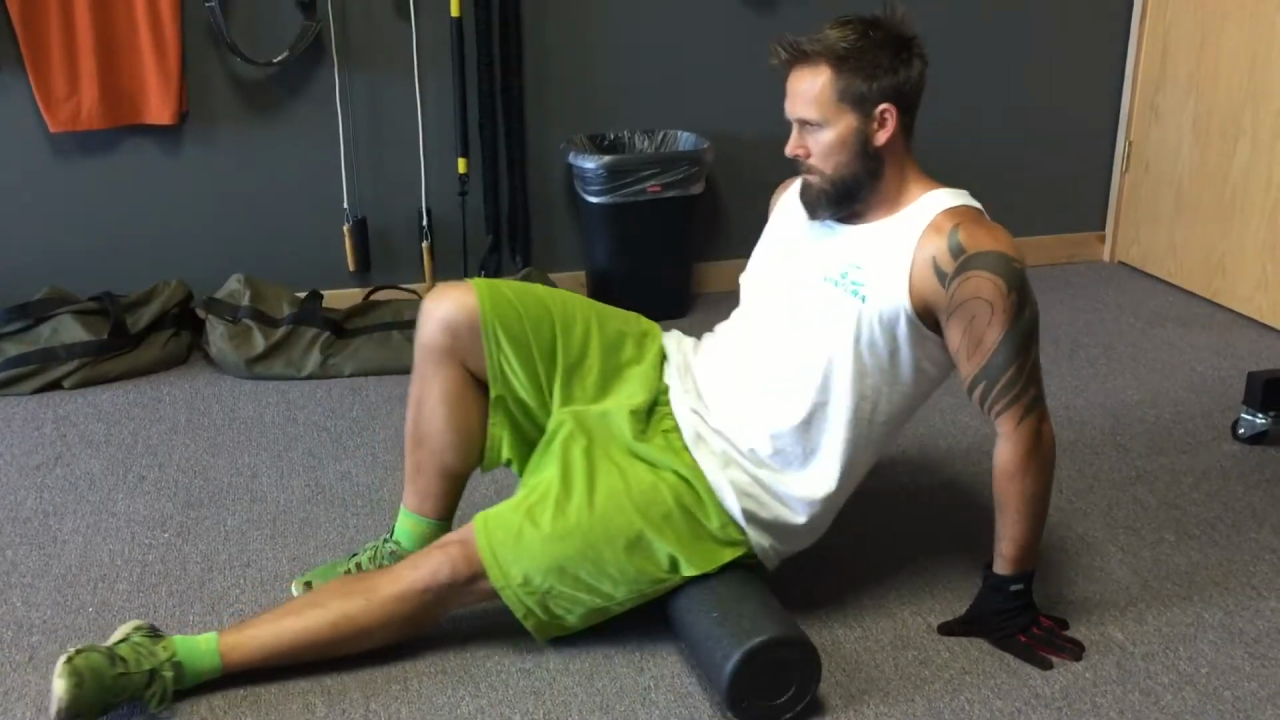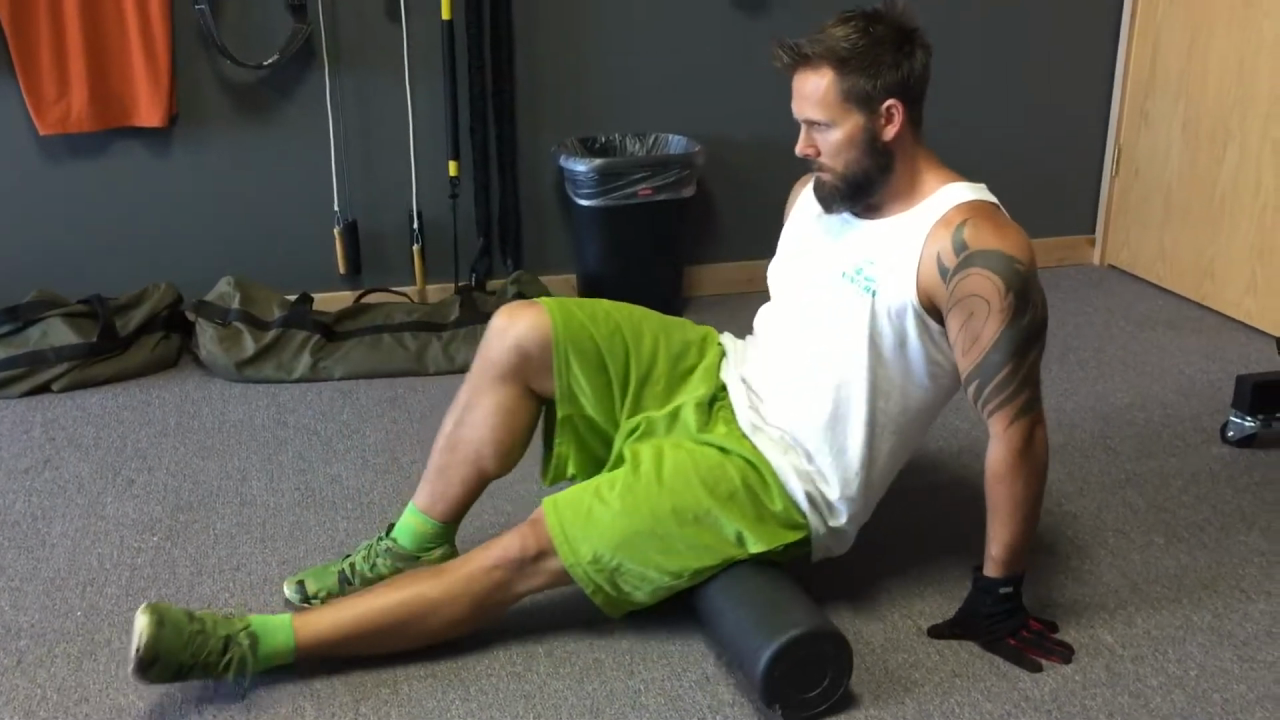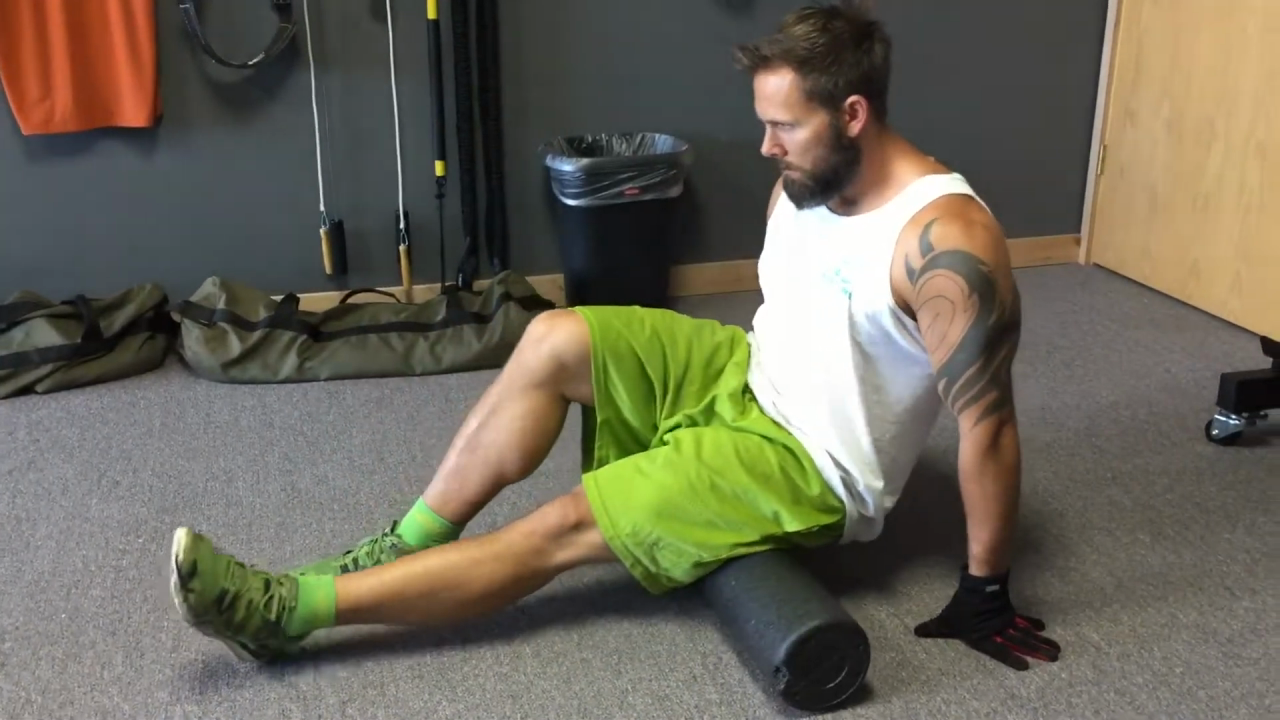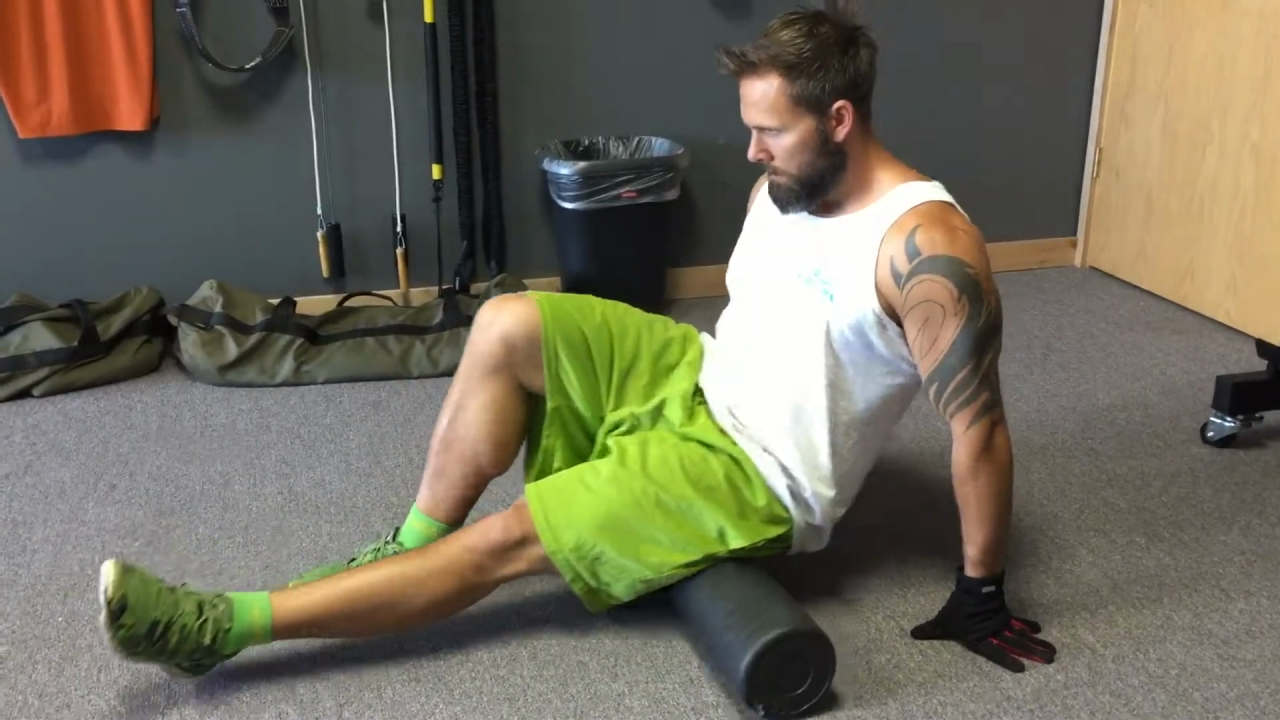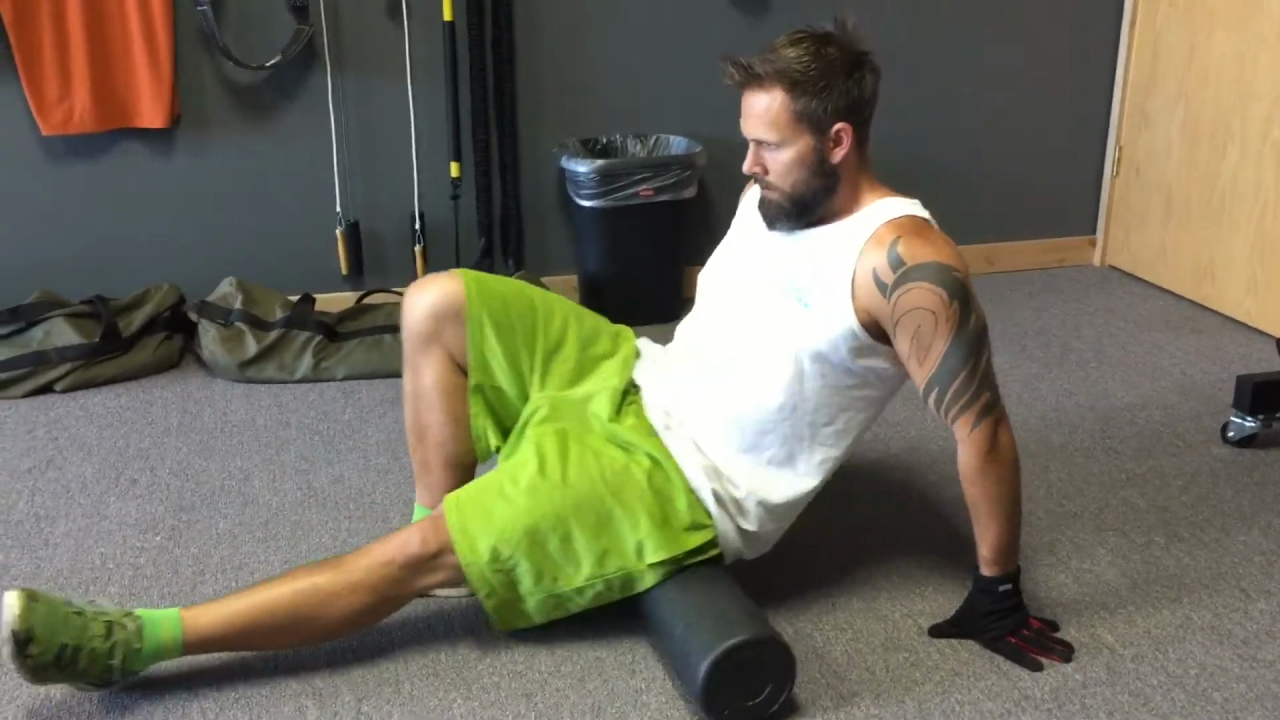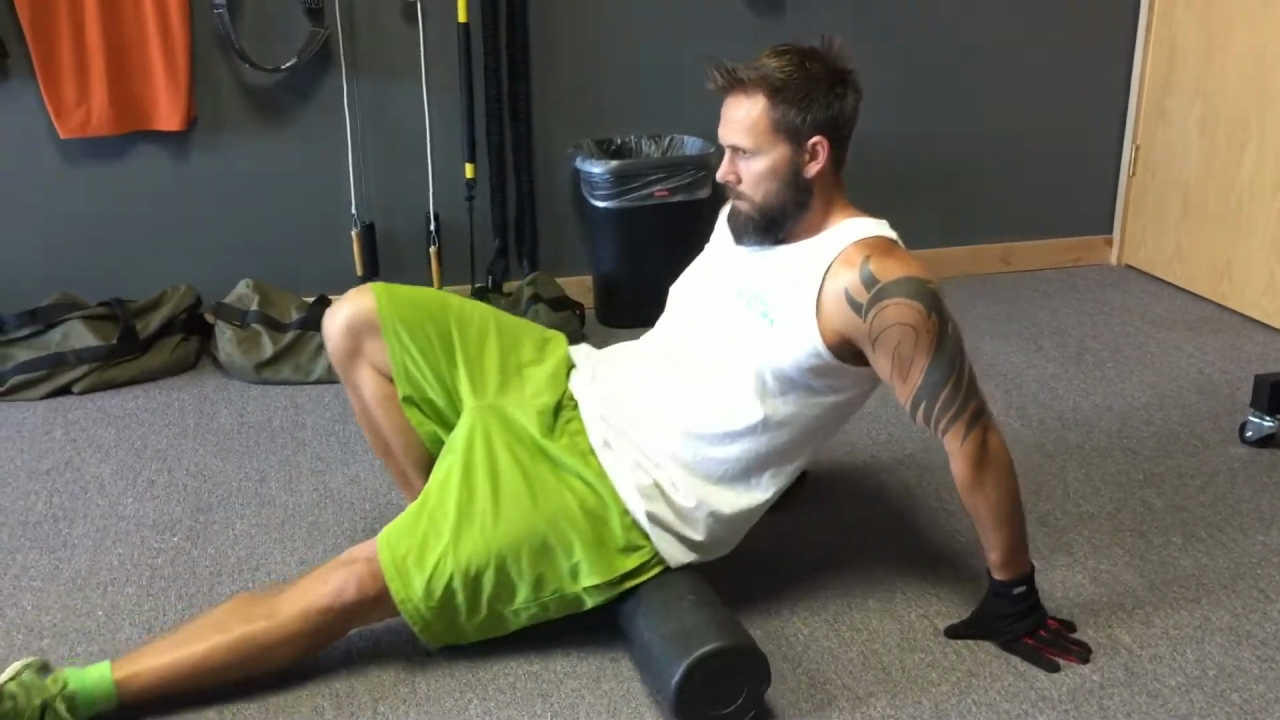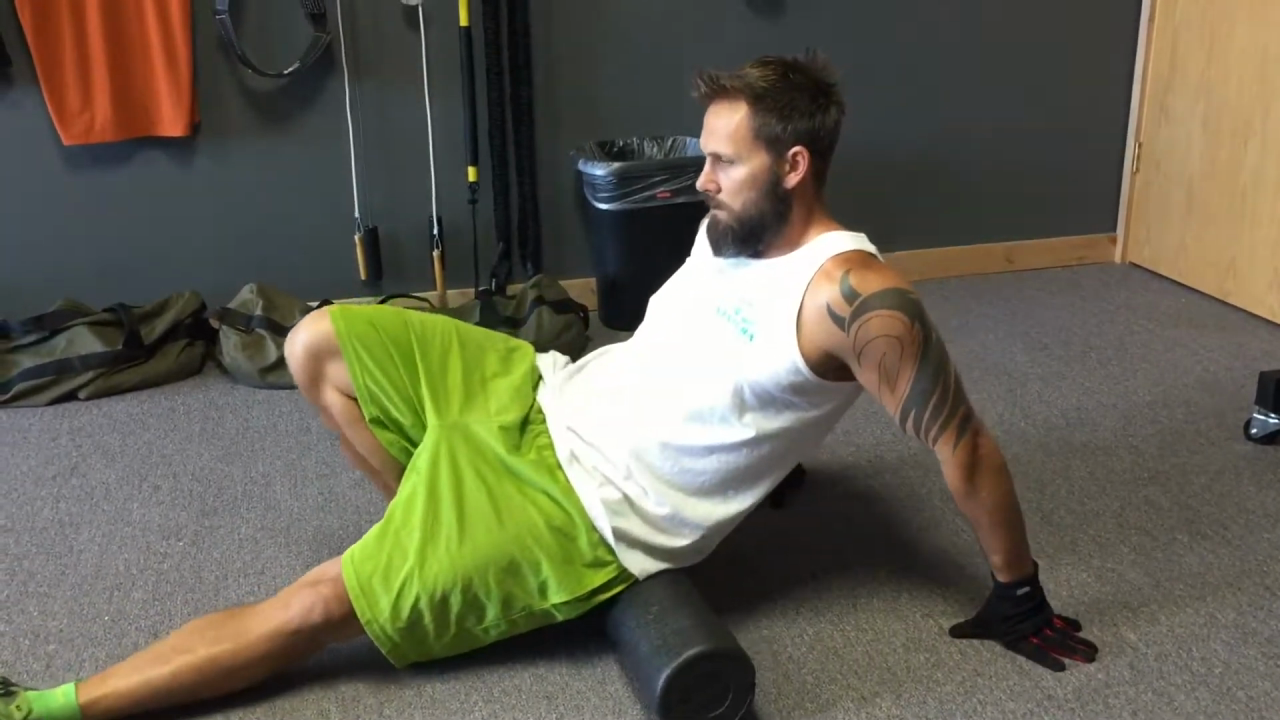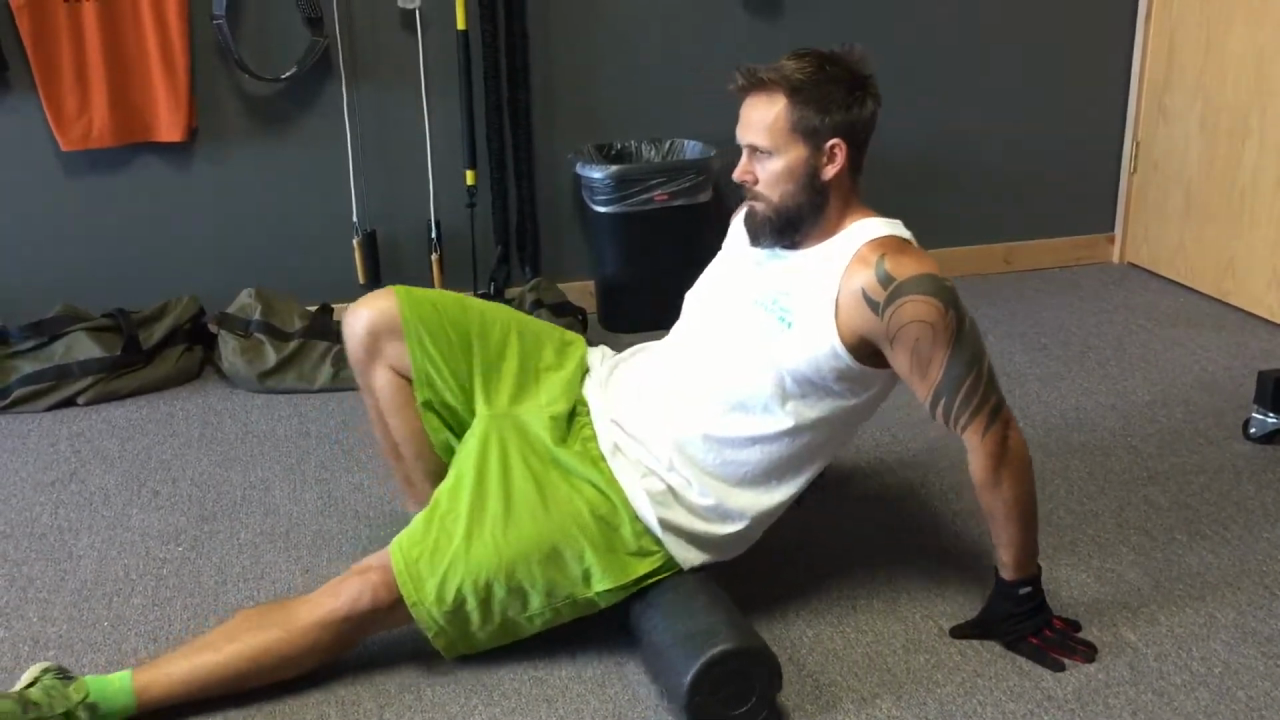
dt=0.4s
person 1, frame 1
left shoulder: (958, 252)
right shoulder: (802, 197)
left elbow: (1022, 424)
left wrist: (1009, 593)
left hip: (717, 487)
right hip: (670, 381)
left knee: (460, 570)
right knee: (455, 316)
right ankle: (406, 542)
person 1, frame 2
left shoulder: (969, 246)
right shoulder: (819, 192)
left elbow: (1016, 426)
left wrist: (999, 596)
left hip: (777, 479)
right hip: (722, 383)
left knee: (526, 554)
right knee: (521, 333)
left ankle: (251, 643)
right ankle: (407, 550)
person 1, frame 3
left shoulder: (943, 241)
right shoulder: (803, 183)
left elbow: (988, 426)
left wrist: (985, 595)
left hip: (811, 469)
right hip: (749, 379)
left knee: (566, 529)
right knee: (556, 343)
left ankle: (291, 608)
right ankle: (412, 543)
person 1, frame 4
left shoulder: (924, 245)
right shoulder: (782, 184)
left elbow: (977, 426)
left wrist: (980, 595)
left hip: (753, 476)
right hip: (698, 382)
left knee: (503, 542)
right knee: (508, 325)
left ankle: (223, 626)
right ankle: (413, 545)
person 1, frame 5
left shoulder: (901, 262)
right shoulder: (773, 195)
left elbow: (980, 426)
left wrist: (997, 594)
left hip: (681, 487)
right hip: (634, 386)
left knee: (416, 559)
right knee: (439, 305)
left ankle: (134, 643)
right ankle: (455, 520)
person 1, frame 6
left shoulder: (869, 282)
right shoulder: (754, 215)
left elbow: (971, 438)
left wrist: (1012, 597)
left hip: (620, 502)
right hip: (573, 390)
left knee: (351, 586)
right knee: (358, 321)
right ankle: (445, 530)
person 1, frame 7
left shoulder: (850, 296)
right shoulder: (736, 224)
left elbow: (962, 444)
left wrist: (1016, 596)
left hip: (591, 511)
right hip: (545, 400)
left knee: (321, 603)
right knee: (319, 343)
right ankle: (432, 533)
person 1, frame 8
left shoulder: (885, 280)
right shoulder: (767, 216)
left elbow: (990, 435)
left wrist: (1019, 596)
left hip: (635, 501)
right hip: (591, 390)
left knee: (369, 592)
right knee: (380, 321)
right ankle: (443, 535)
